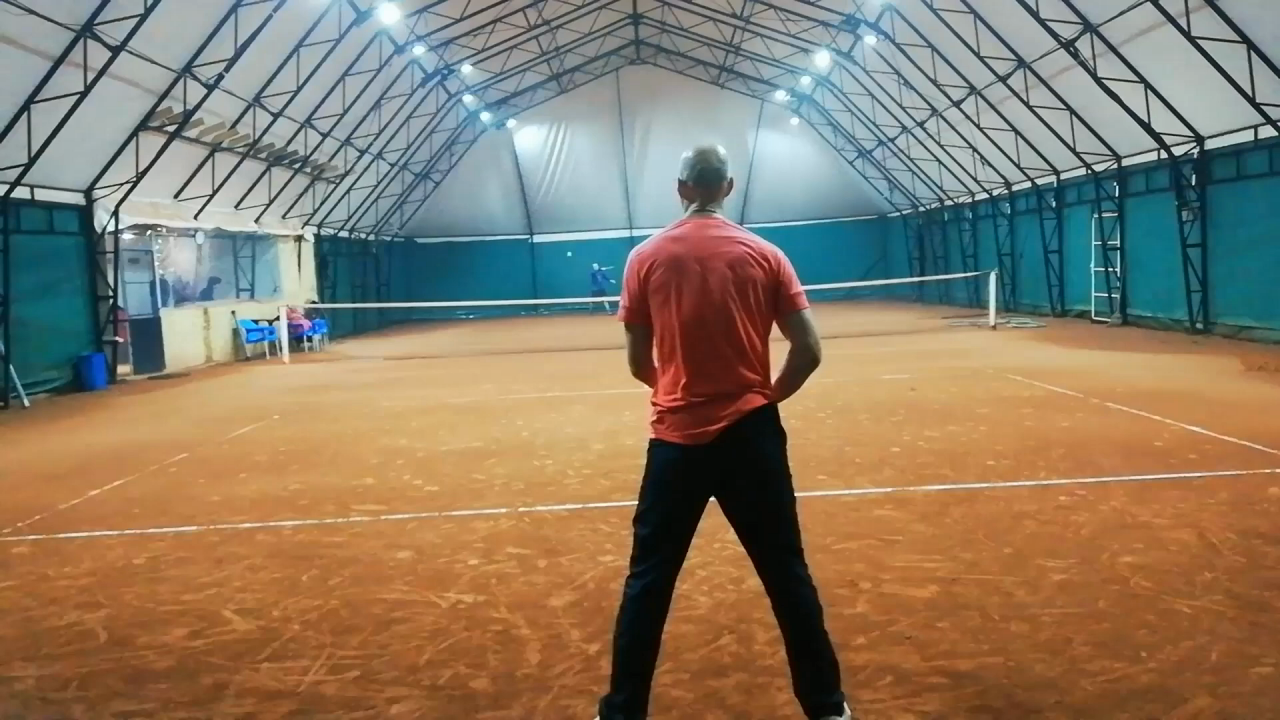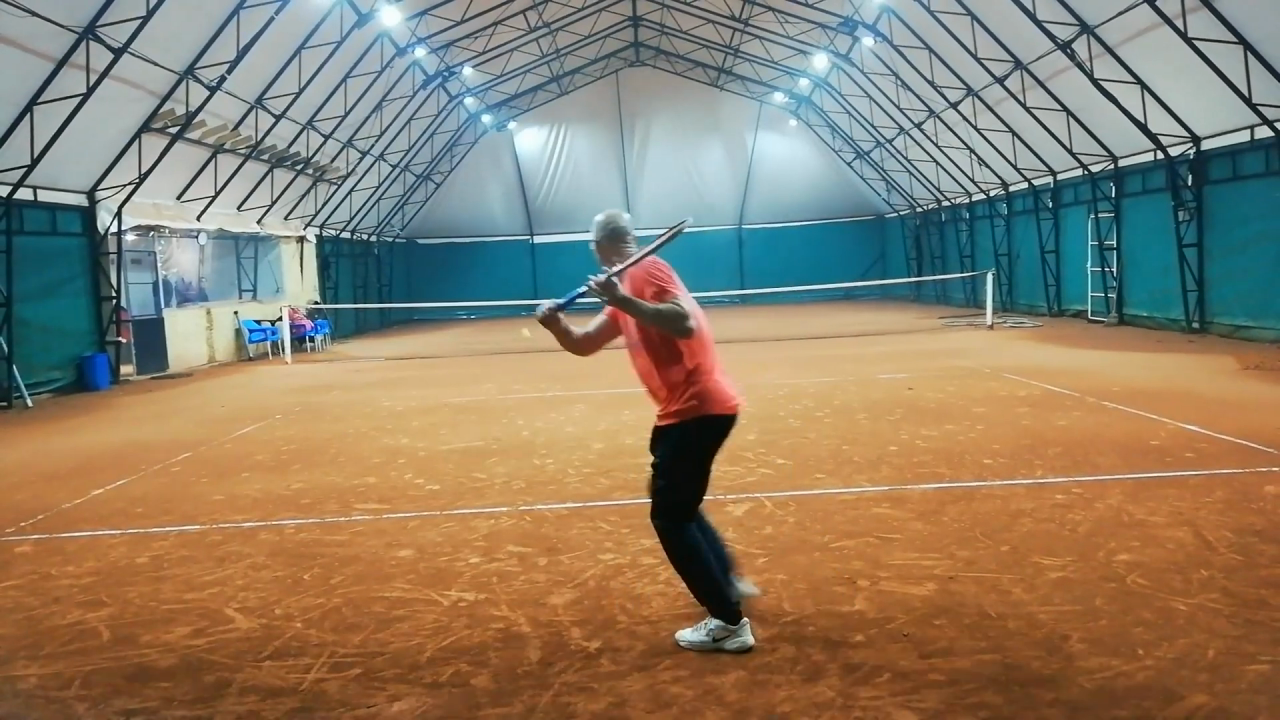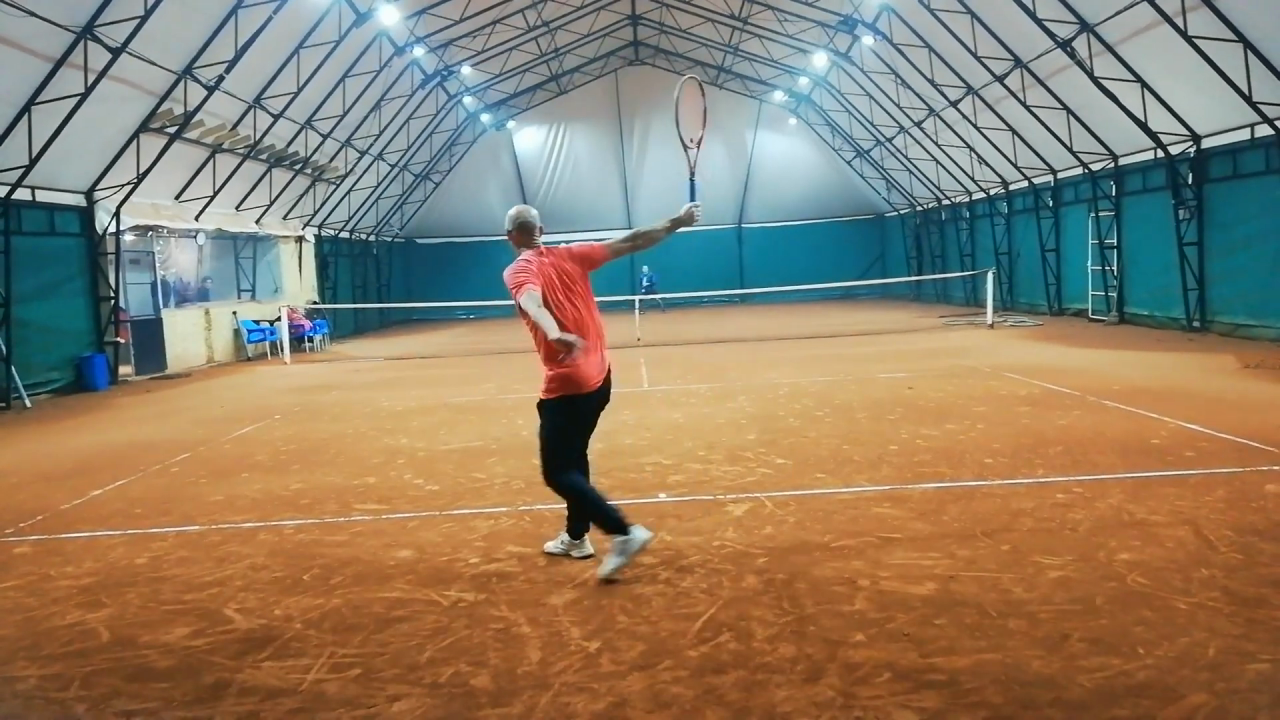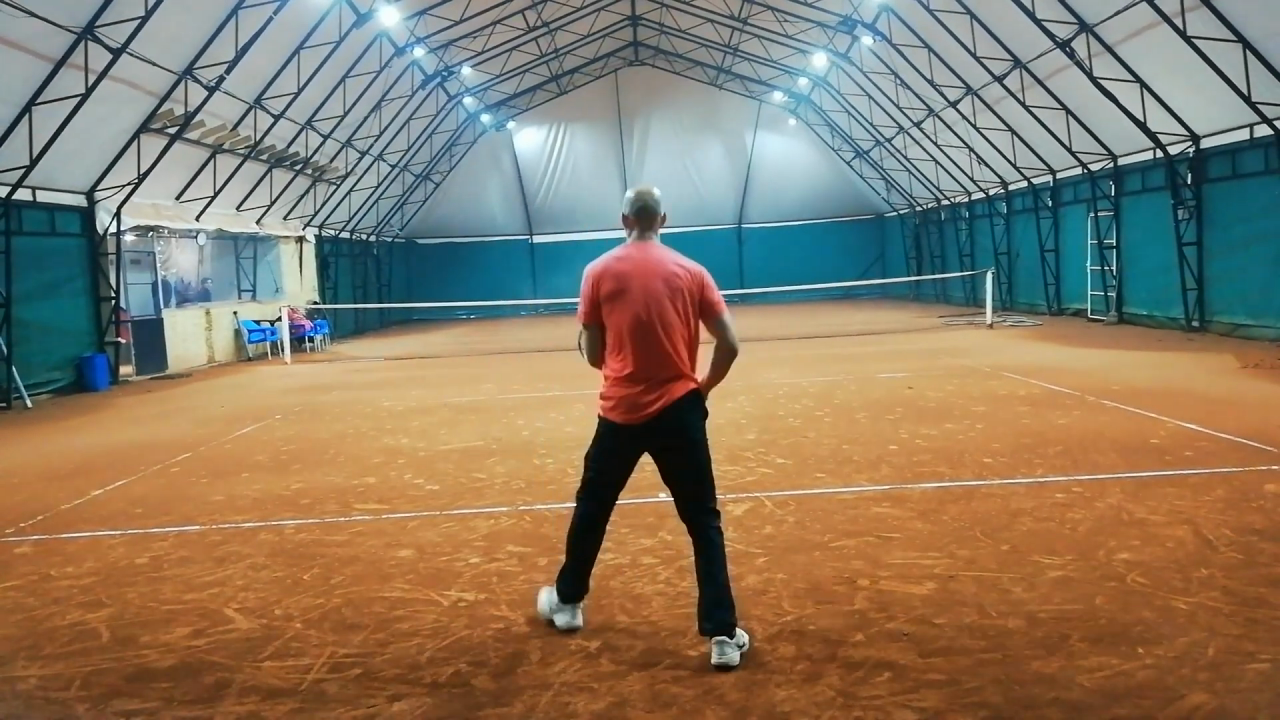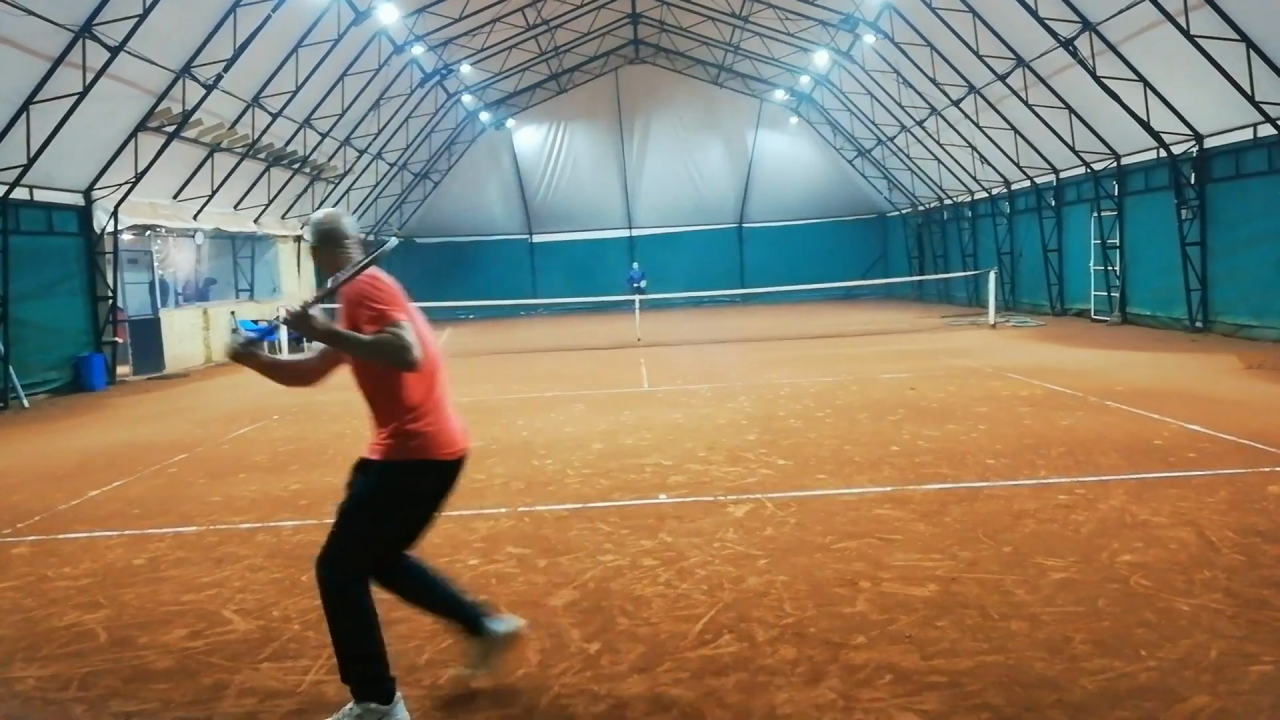
dt=1s
person 1, frame 1
left shoulder: (646, 257)
right shoulder: (763, 254)
left elbow: (639, 363)
right elbow: (808, 351)
left hip: (677, 438)
right hip: (750, 433)
left knee: (648, 579)
right knee: (787, 574)
person 1, frame 2
left shoulder: (646, 271)
right shoulder: (627, 285)
left elbow: (685, 324)
right elbow: (583, 344)
left wrist: (624, 302)
right wrist: (554, 322)
left hip: (694, 410)
right hip: (707, 406)
left knee: (670, 516)
right knee: (677, 505)
left ankle: (729, 621)
right ankle: (728, 578)
person 1, frame 3
left shoulder: (518, 270)
right shoulder: (571, 254)
left elbow: (534, 305)
right elbow: (630, 241)
left wrist: (554, 334)
right wrist: (677, 222)
left hip: (566, 385)
right hip: (599, 377)
left knee: (559, 471)
right knee: (573, 457)
left ankle: (624, 533)
right ankle: (576, 536)
person 1, frame 4
left shoulder: (599, 272)
right shoulder: (691, 271)
left elbow: (593, 355)
right elbow: (728, 346)
right wrist: (703, 386)
left hip: (621, 413)
right hip: (678, 410)
left knee: (592, 506)
right knee: (703, 520)
left ankle: (567, 600)
right ankle: (722, 635)
person 1, frame 5
left shoulder: (366, 287)
right shoulder: (361, 298)
left elbow: (409, 356)
right elbow: (311, 371)
left wrist: (333, 332)
right wrist: (256, 359)
left hip: (414, 453)
right hip: (437, 447)
left knee: (338, 569)
right knee: (380, 557)
right ankle: (486, 624)
